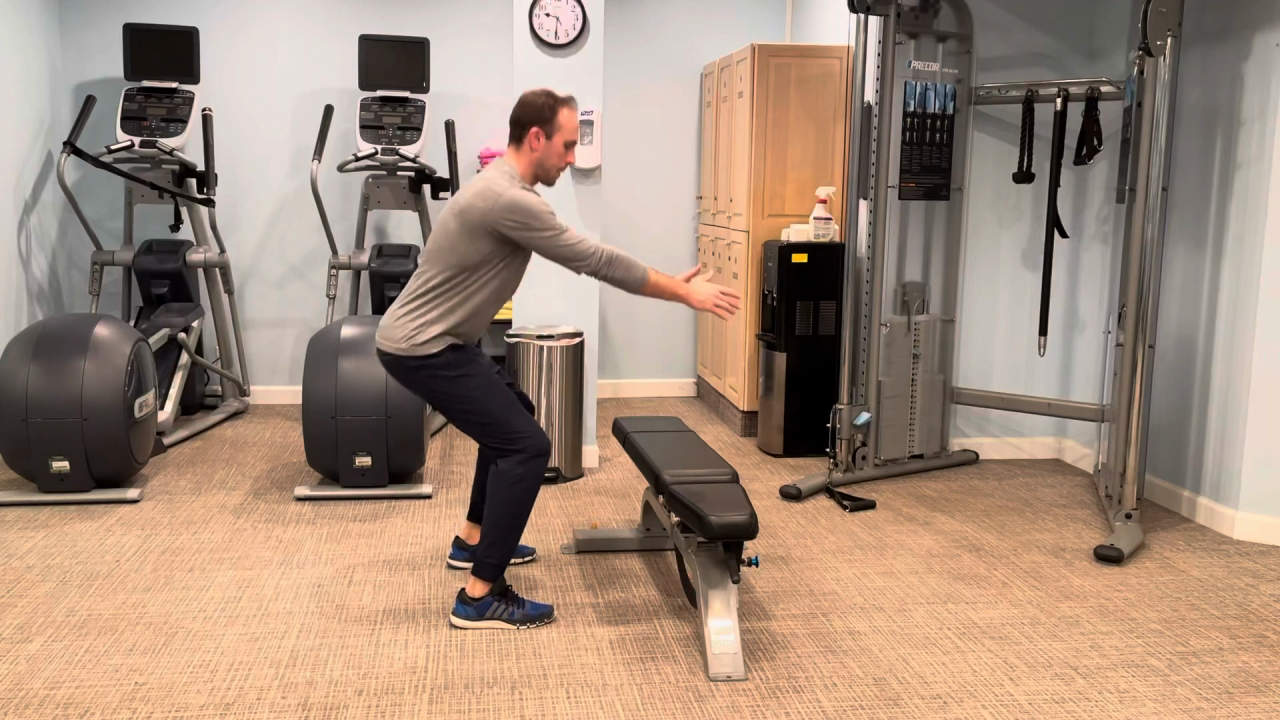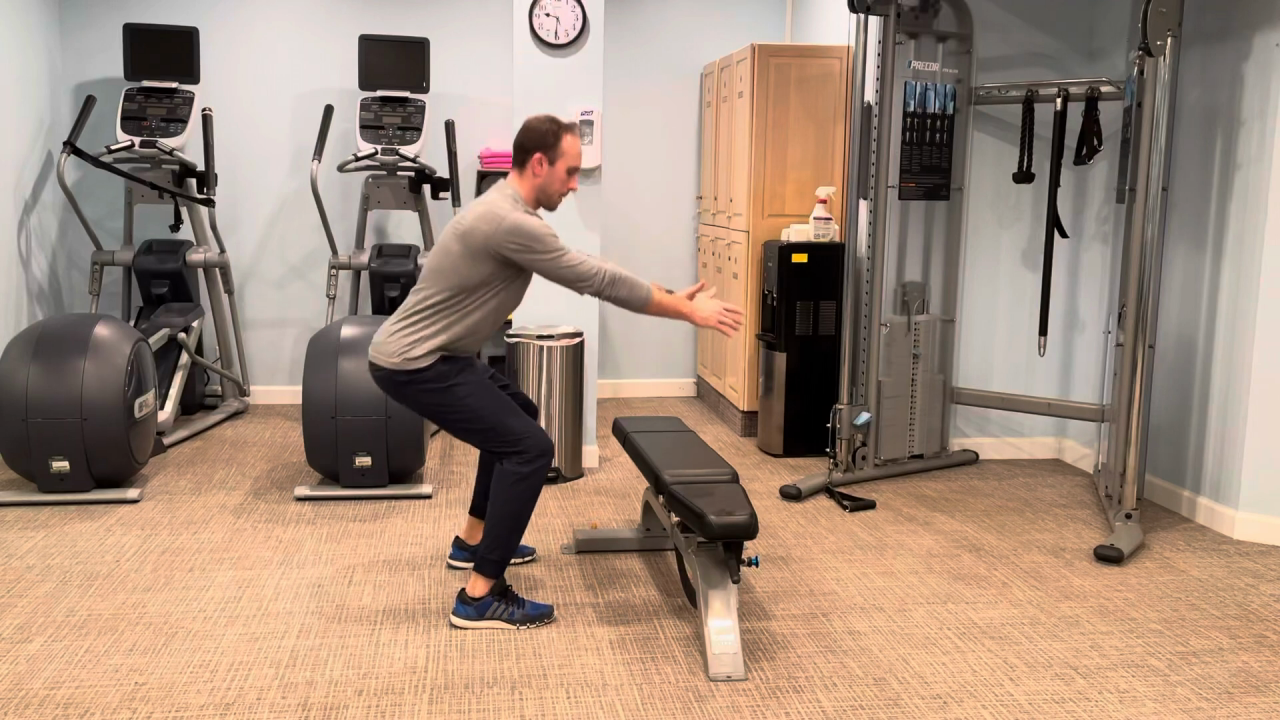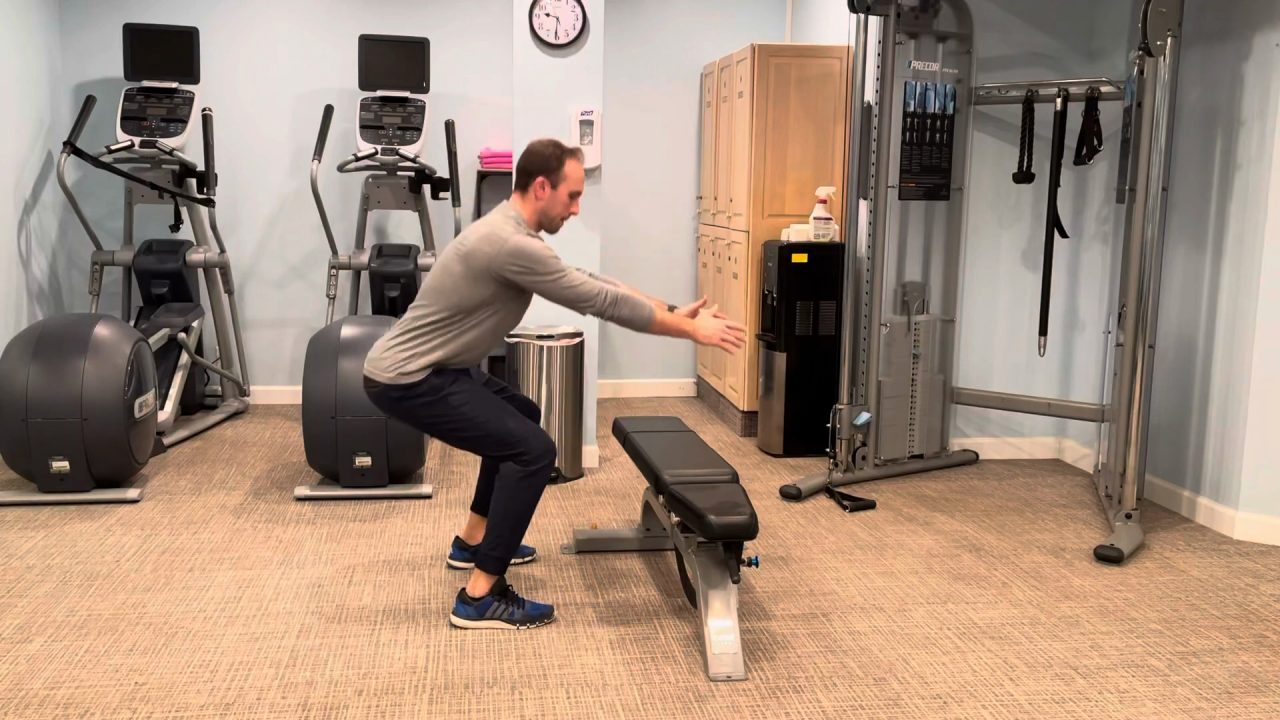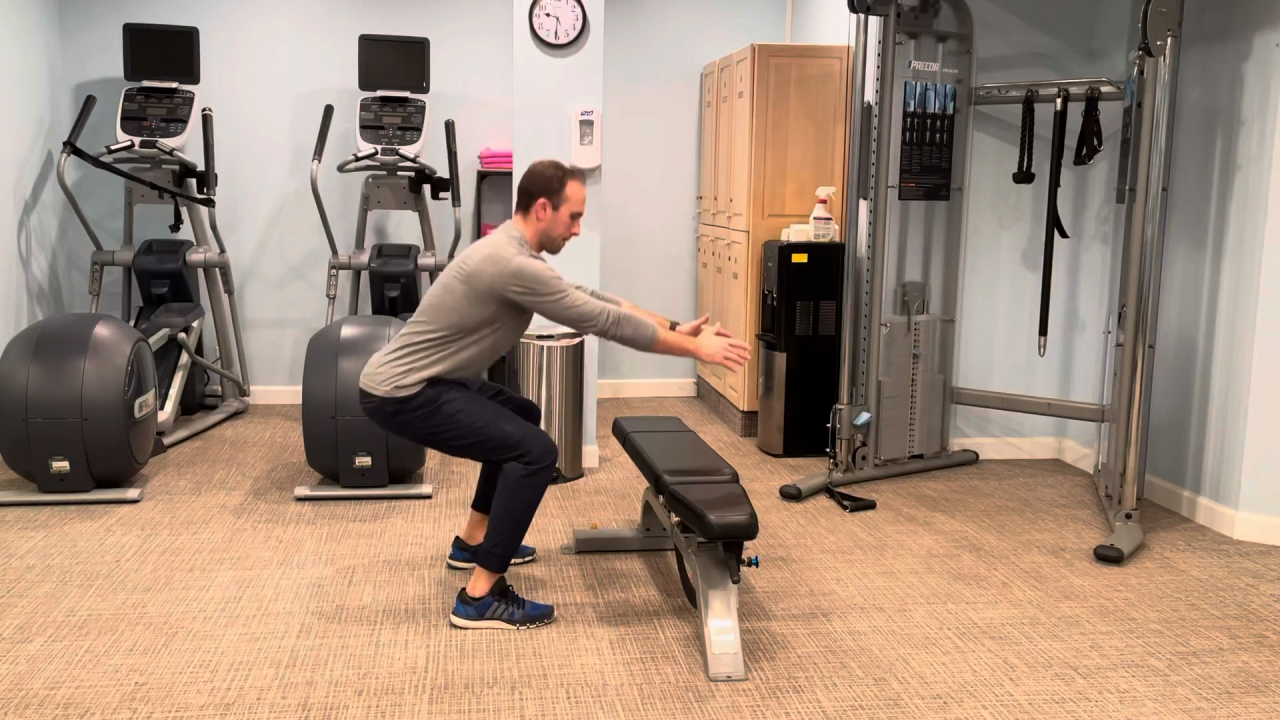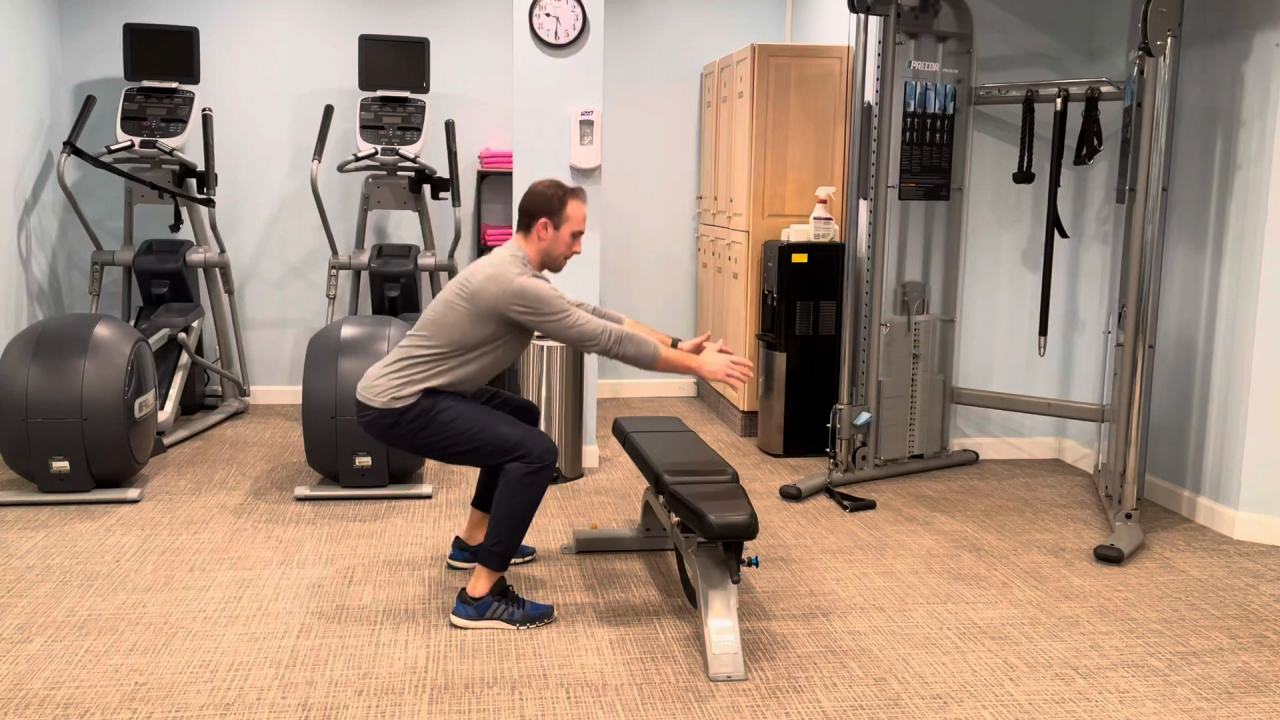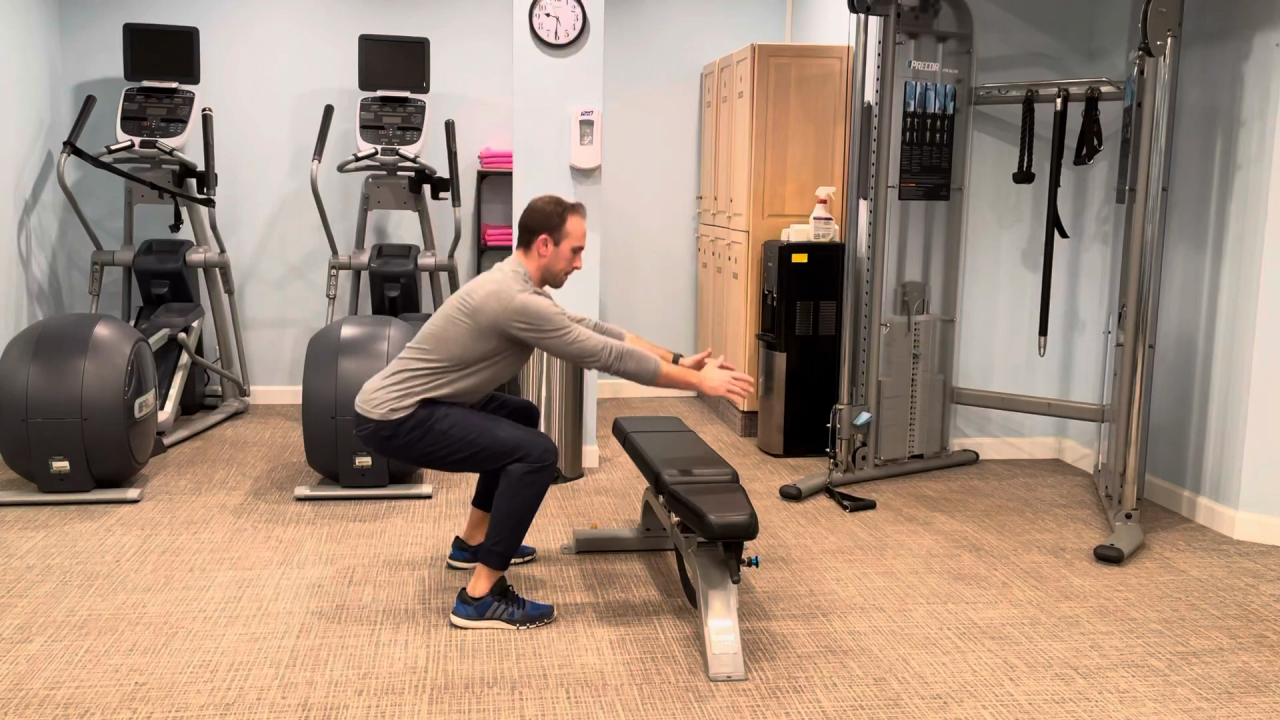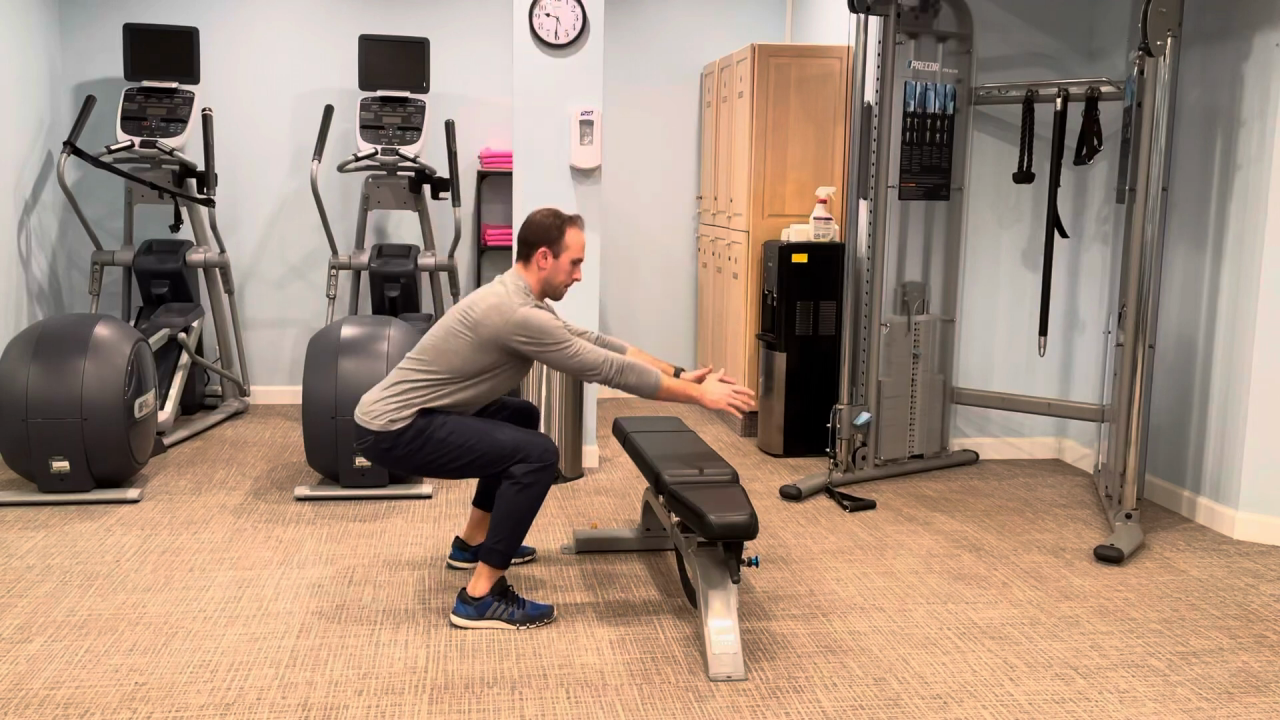
dt=0.1s
person 1, frame 1
left shoulder: (506, 189)
right shoulder: (508, 200)
left elbow: (587, 251)
right elbow: (596, 261)
left wrist: (670, 280)
right wrist: (686, 294)
left hip: (430, 338)
right hip: (420, 348)
left knee: (512, 416)
right knee: (526, 445)
left ankle: (474, 538)
right ankle: (480, 596)
person 1, frame 2
left shoulder: (508, 212)
right shoulder: (510, 223)
left elbow: (588, 268)
right elbow: (597, 281)
left wrist: (670, 296)
right wrist: (688, 311)
left hip: (427, 351)
right hip: (412, 362)
left knee: (515, 418)
right knee: (529, 448)
left ankle: (473, 538)
right ankle: (480, 595)
person 1, frame 3
left shoulder: (511, 233)
right shoulder: (512, 245)
left elbow: (589, 284)
right elbow: (601, 302)
left wrist: (672, 311)
right wrist: (692, 331)
left hip: (419, 367)
right hip: (403, 379)
left knee: (518, 417)
right knee: (532, 450)
left ankle: (473, 539)
right ankle: (480, 596)
person 1, frame 4
left shoulder: (513, 252)
right shoulder: (514, 266)
left elbow: (592, 300)
right elbow: (602, 321)
left wrist: (674, 328)
right wrist: (693, 349)
left hip: (417, 378)
right hip: (400, 393)
left knee: (520, 418)
right knee: (534, 451)
left ankle: (473, 540)
right ankle: (480, 596)
person 1, frame 5
left shoulder: (515, 271)
right shoulder: (515, 286)
left elbow: (592, 316)
right elbow: (606, 341)
left wrist: (677, 344)
right wrist: (697, 367)
left hip: (406, 392)
right hip: (395, 407)
left knee: (519, 419)
right knee: (534, 452)
left ankle: (473, 540)
right ankle: (480, 597)
person 1, frame 6
left shoulder: (516, 286)
right shoulder: (516, 302)
left elbow: (593, 330)
right elbow: (606, 356)
left wrist: (678, 359)
right wrist: (698, 382)
left hip: (406, 401)
right hip: (393, 418)
left knee: (520, 419)
right knee: (535, 453)
left ankle: (473, 541)
right ankle: (481, 596)
person 1, frame 7
left shoulder: (517, 299)
right shoulder: (517, 316)
left elbow: (594, 344)
right elbow: (607, 371)
left wrist: (679, 374)
right wrist: (699, 395)
left hip: (402, 415)
right hip: (392, 430)
left knee: (520, 419)
right knee: (536, 455)
left ankle: (474, 541)
right ankle: (480, 597)
